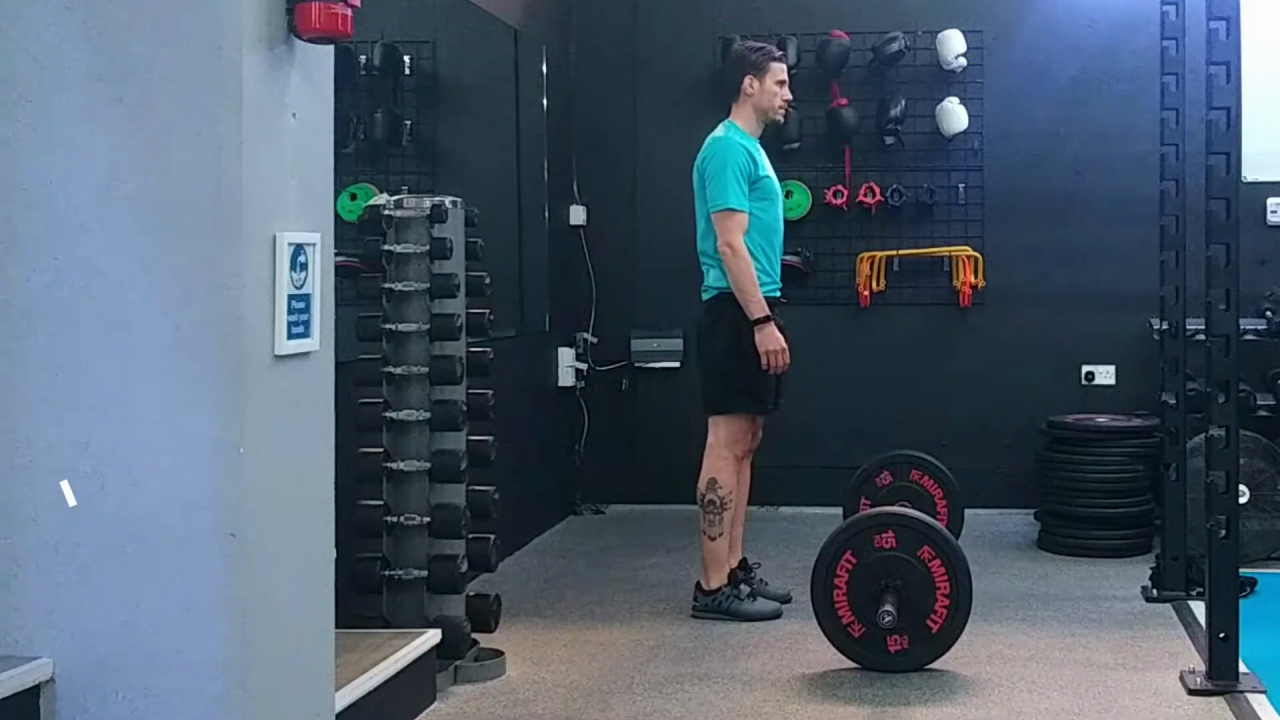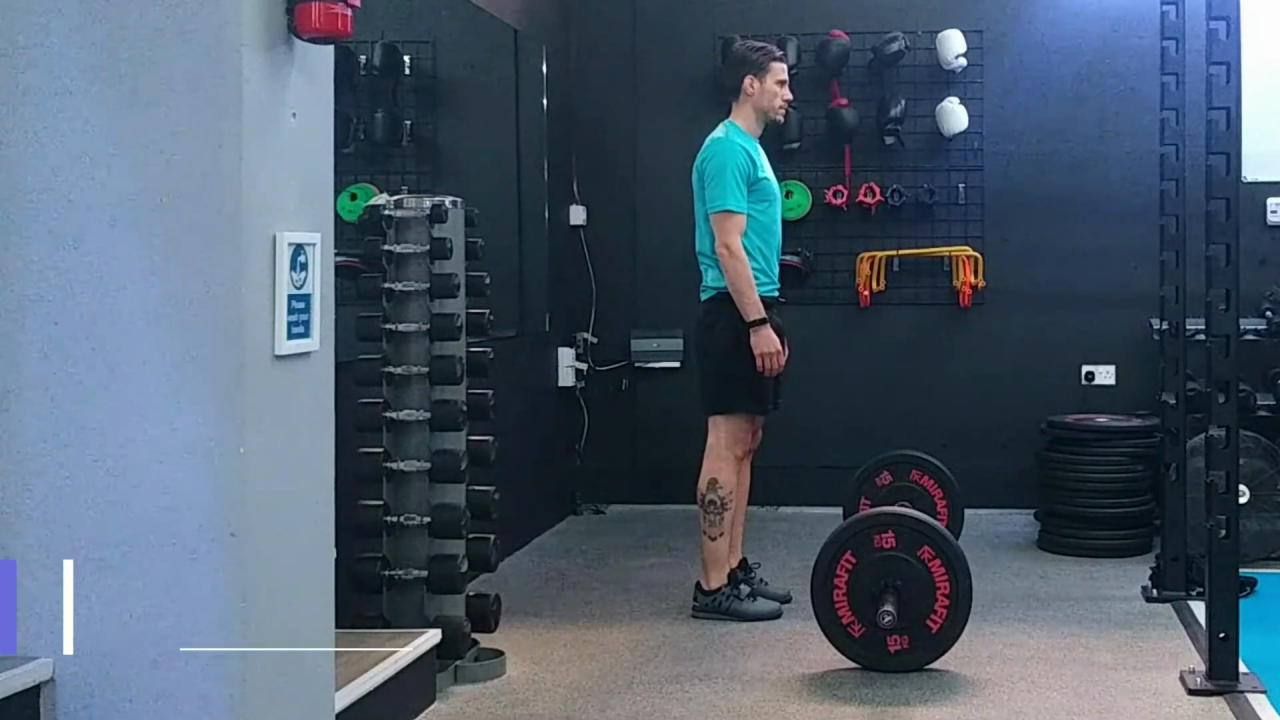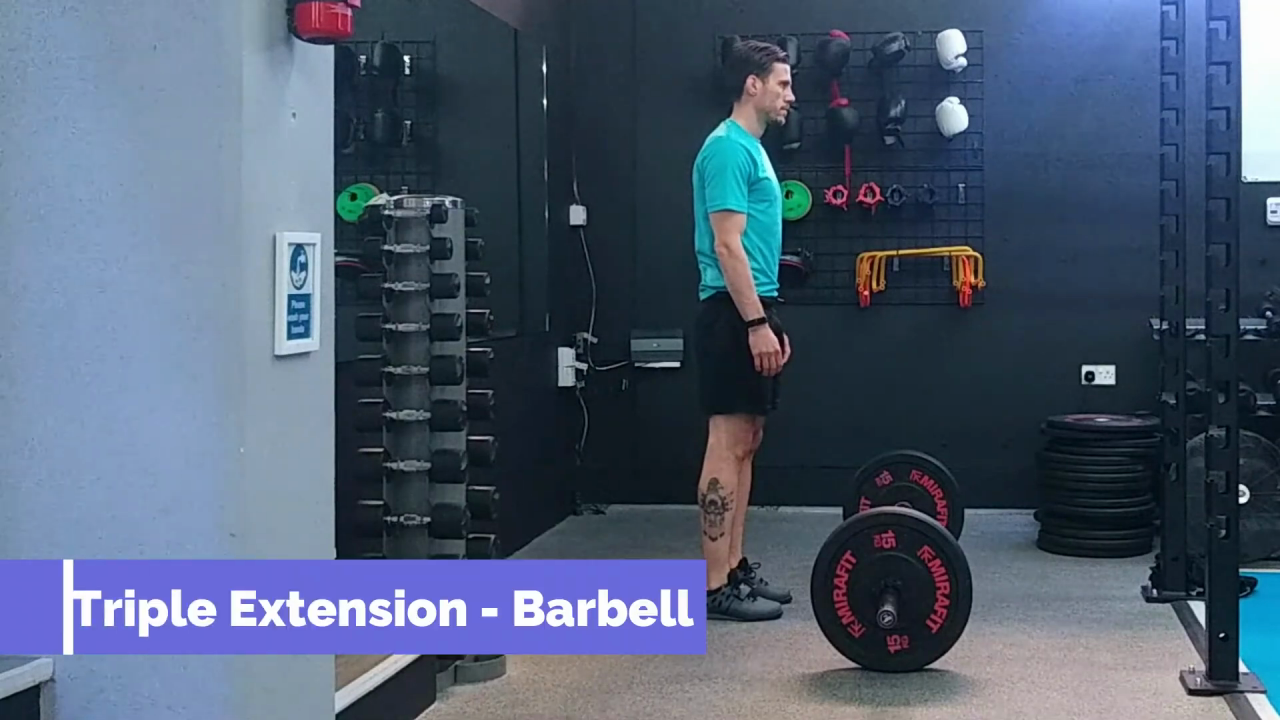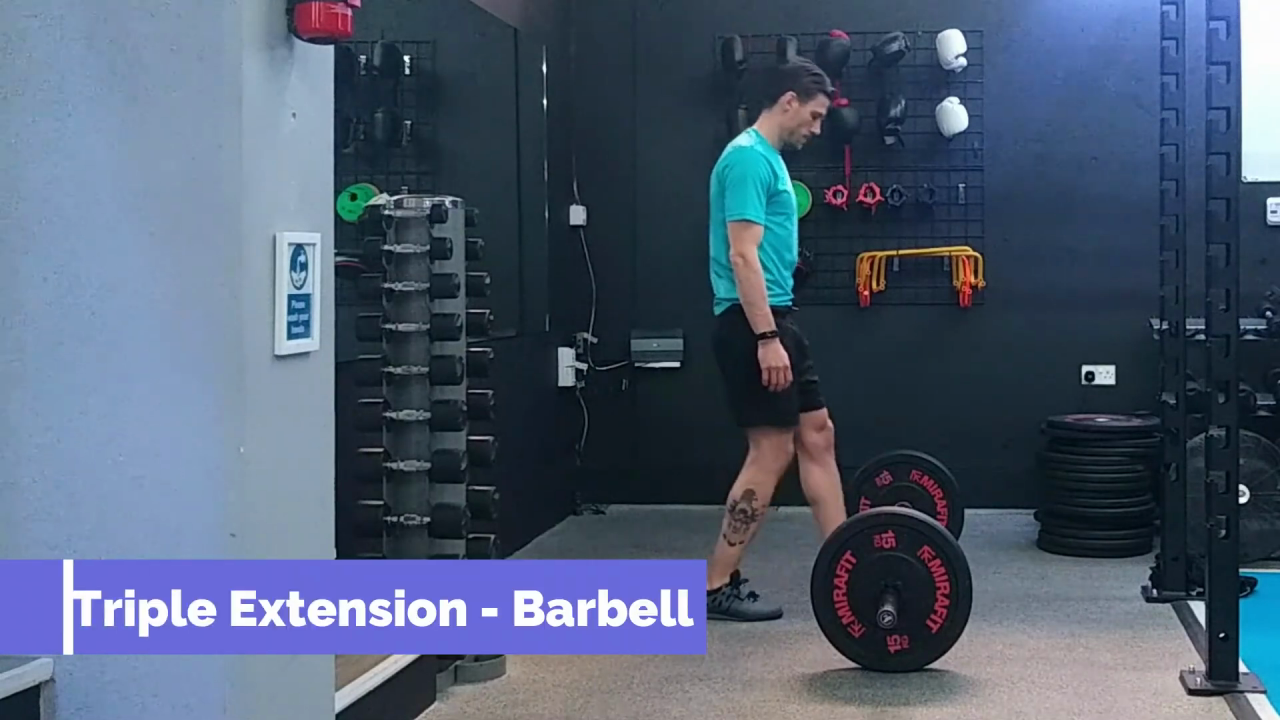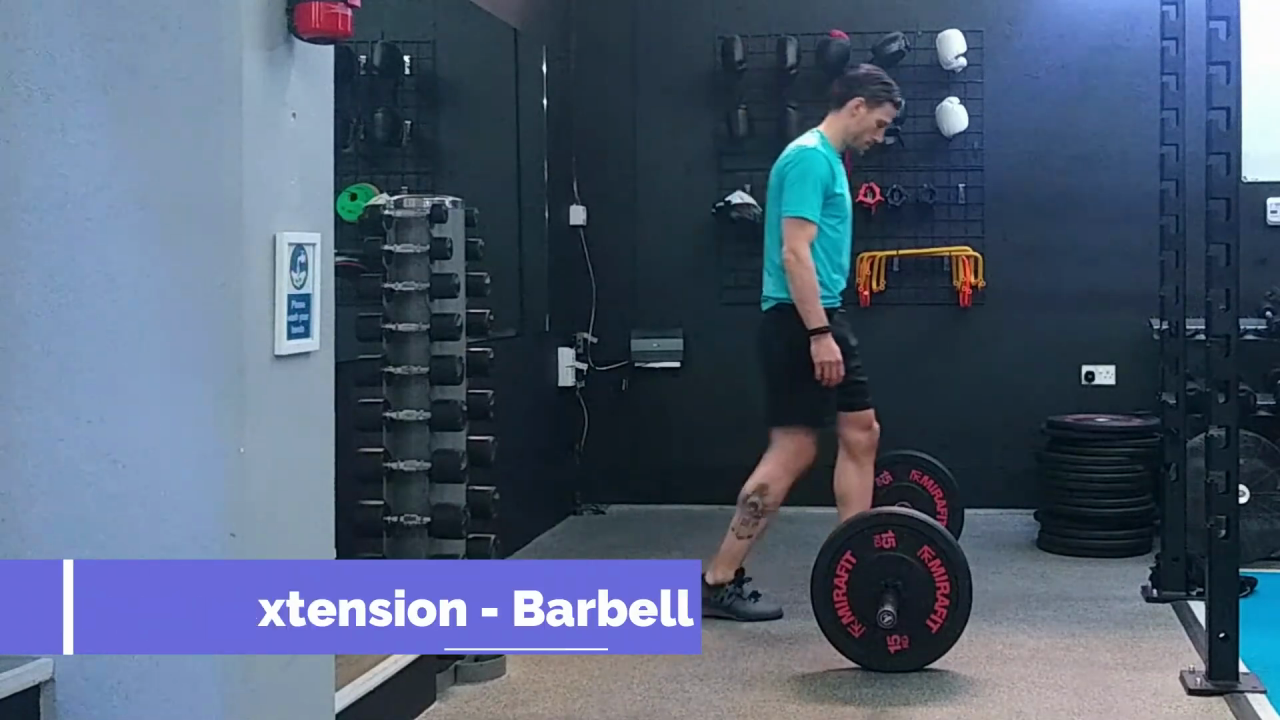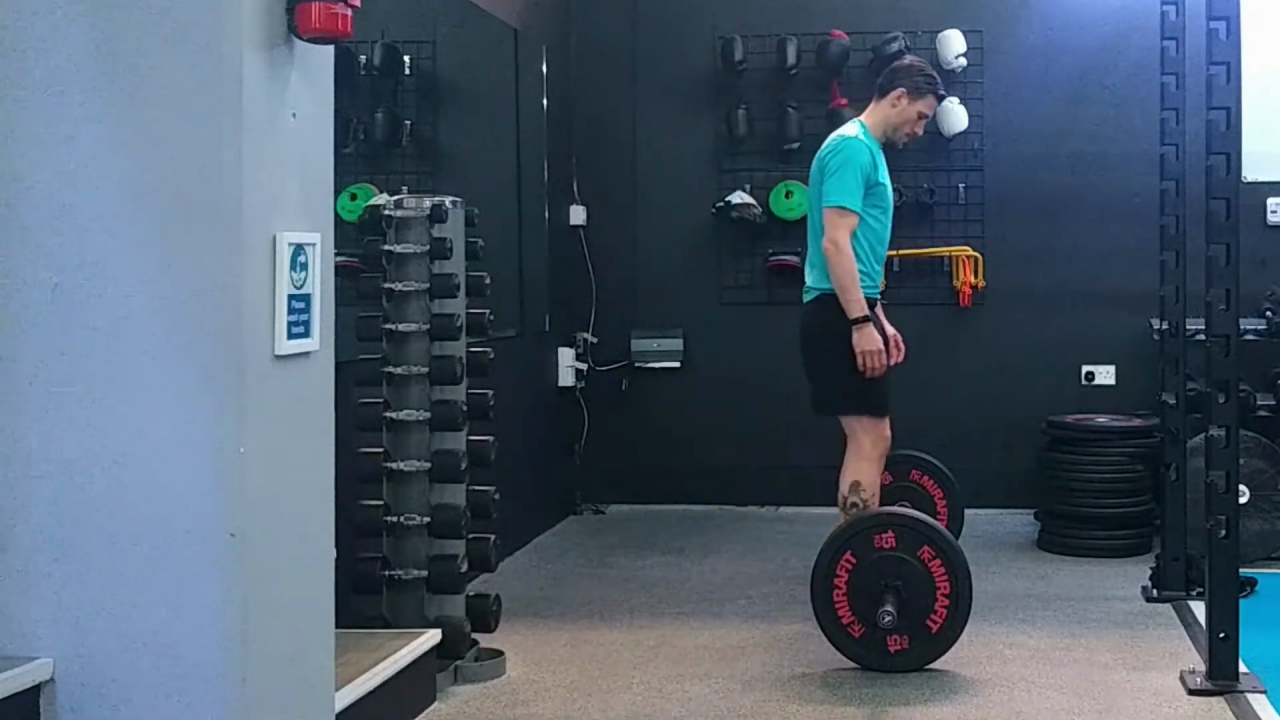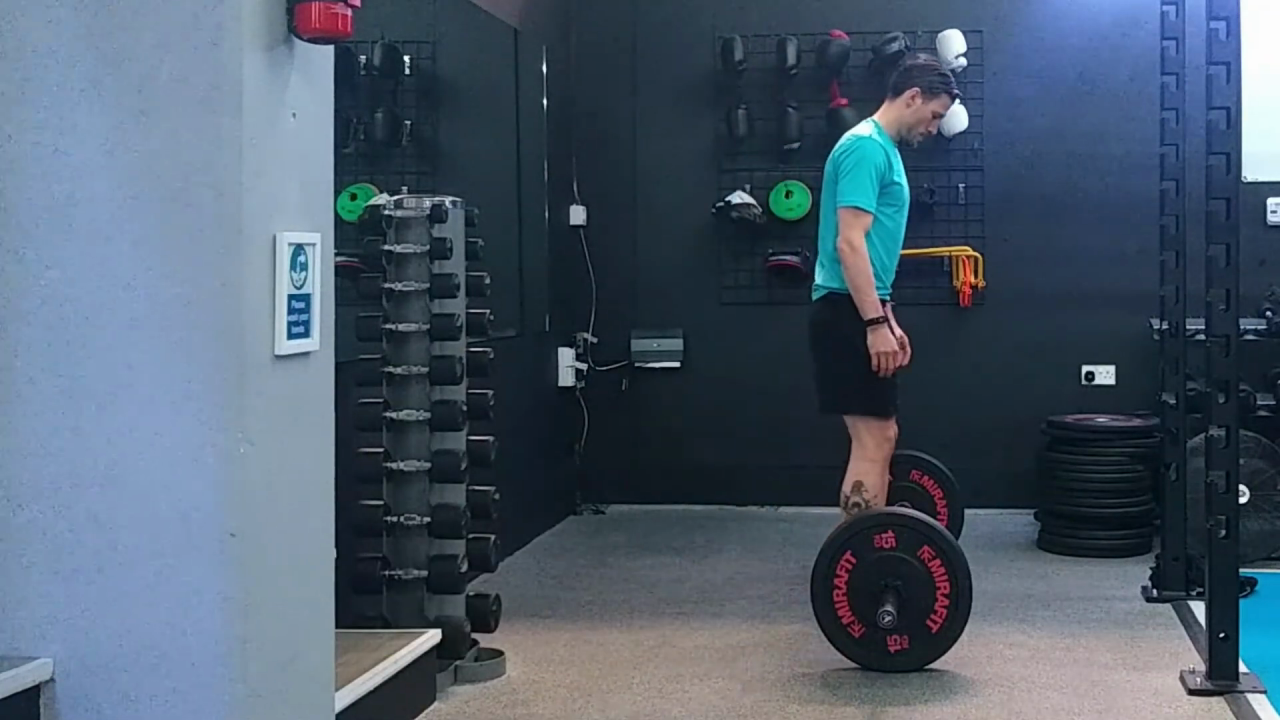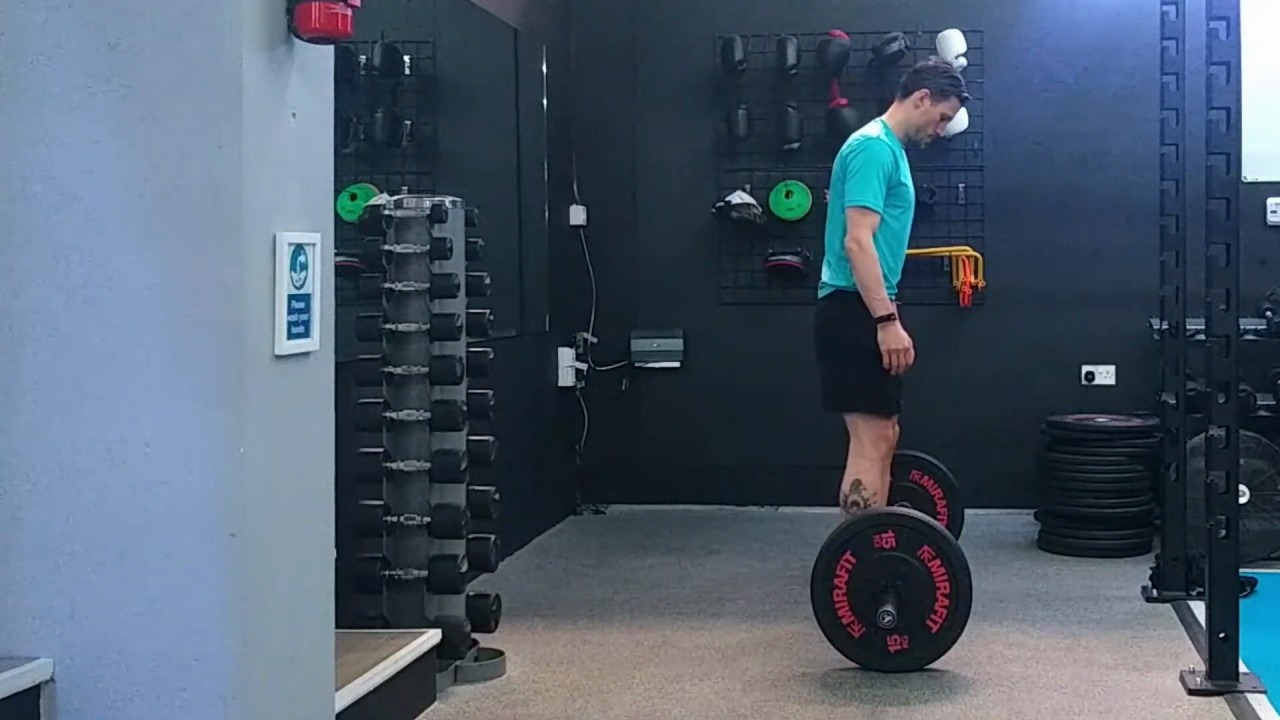
dt=0.4s
person 1, frame 1
left shoulder: (749, 148)
right shoulder: (728, 148)
right elbow: (730, 245)
left wrist: (765, 318)
right wrist: (763, 321)
left hip: (750, 313)
right hip: (737, 314)
left knee: (745, 444)
right knee: (727, 445)
left ankle: (735, 567)
right ankle: (714, 585)
person 1, frame 2
left shoulder: (749, 148)
right shoulder: (727, 149)
right elbow: (728, 246)
left wrist: (766, 319)
right wrist: (758, 323)
left hip: (752, 311)
right hip: (736, 314)
left knee: (744, 444)
right knee: (727, 445)
left ankle: (735, 568)
right ankle: (714, 586)
person 1, frame 3
left shoulder: (751, 147)
right shoulder: (728, 147)
right elbow: (728, 246)
left wrist: (769, 320)
right wrist: (756, 323)
left hip: (751, 312)
right hip: (733, 315)
left knee: (745, 445)
right knee: (728, 446)
left ankle: (734, 567)
right ankle: (714, 586)
person 1, frame 4
left shoulder: (766, 157)
right shoulder: (748, 158)
right elbow: (743, 256)
right wrist: (766, 338)
left hip: (774, 320)
right hip: (752, 326)
left knee: (817, 438)
right knee: (773, 451)
right ankle: (717, 586)
person 1, frame 5
left shoulder: (826, 159)
right shoulder: (809, 158)
right elbow: (794, 252)
right wrist: (818, 332)
left hip: (823, 318)
right hip: (800, 323)
left knee: (861, 435)
right knee: (792, 453)
right ankle: (719, 581)
person 1, frame 6
left shoulder: (866, 150)
right shoulder: (851, 147)
right elbow: (835, 243)
left wrist: (880, 320)
right wrist: (862, 322)
left hip: (850, 313)
right hip: (839, 315)
left knee: (872, 438)
right knee: (871, 439)
person 1, frame 7
left shoulder: (880, 148)
right shoulder: (865, 147)
right elbow: (850, 243)
left wrist: (888, 320)
right wrist: (877, 323)
left hip: (859, 313)
right hip: (849, 313)
left knee: (880, 438)
right knee: (874, 441)
person 1, frame 8
left shoulder: (887, 148)
right shoulder: (873, 146)
right elbow: (857, 241)
left wrist: (892, 320)
right wrist: (887, 321)
left hip: (864, 311)
right hip: (854, 311)
left knee: (883, 436)
right knee: (872, 440)
